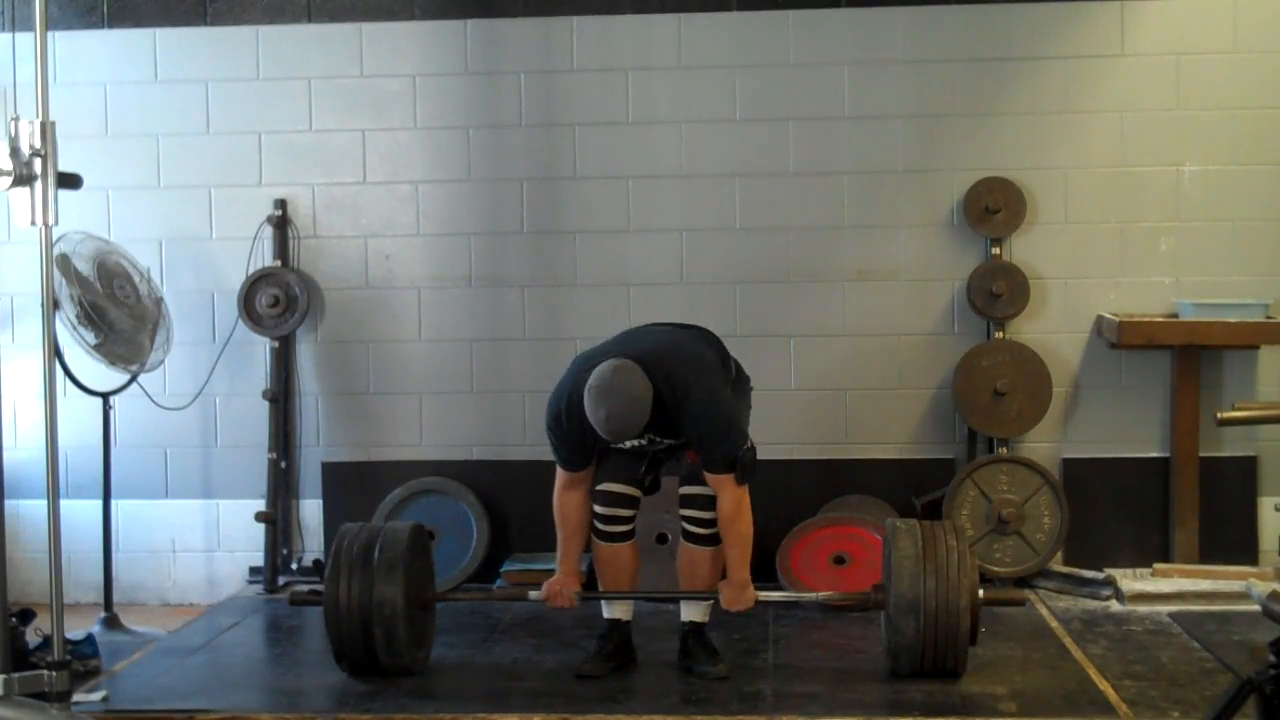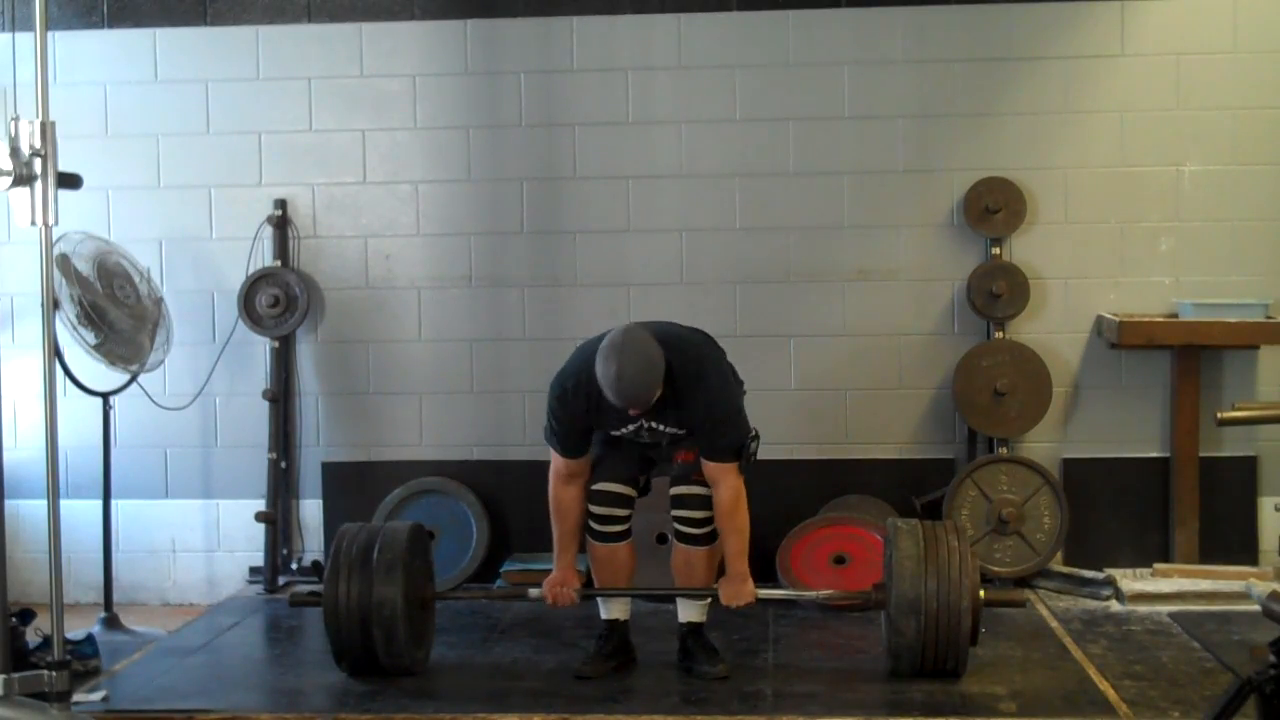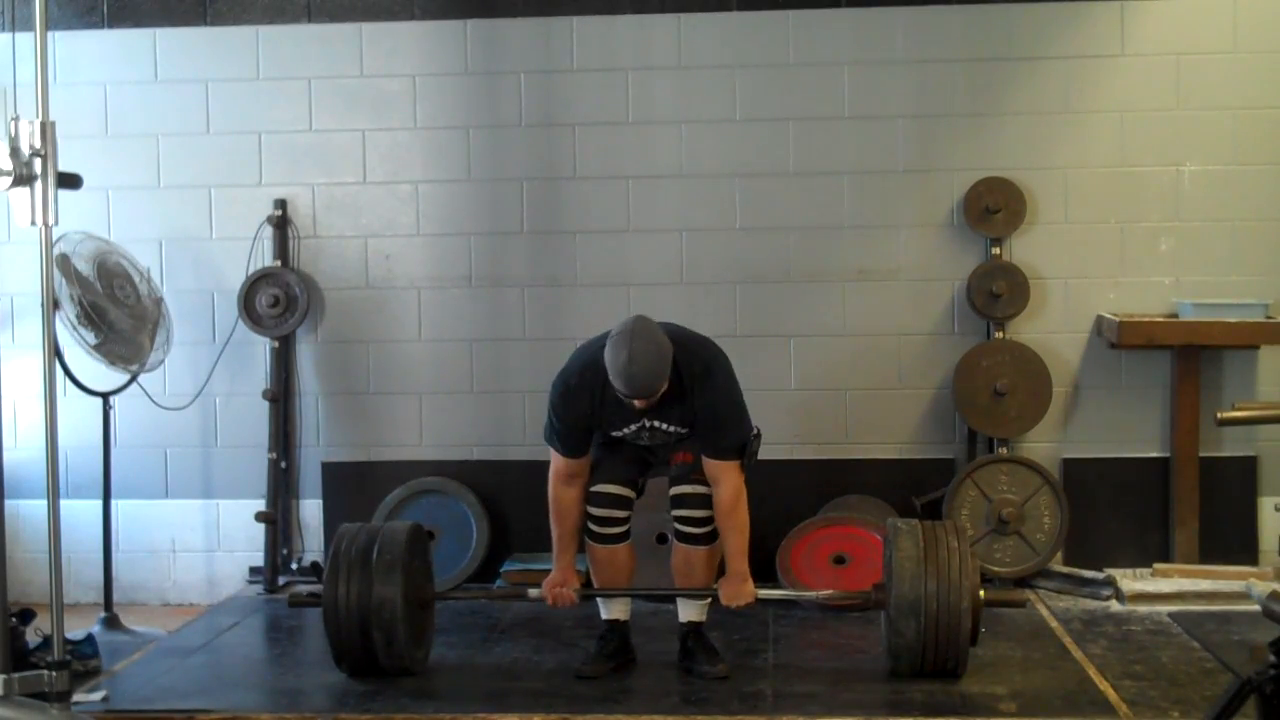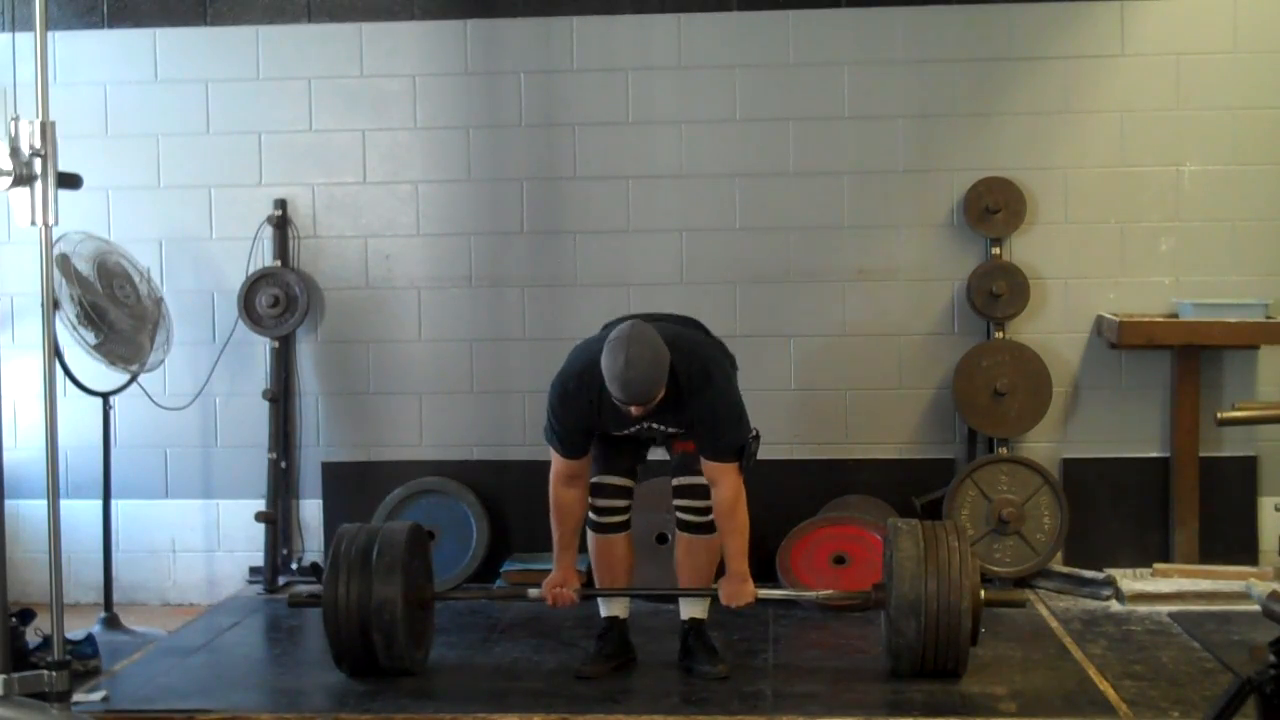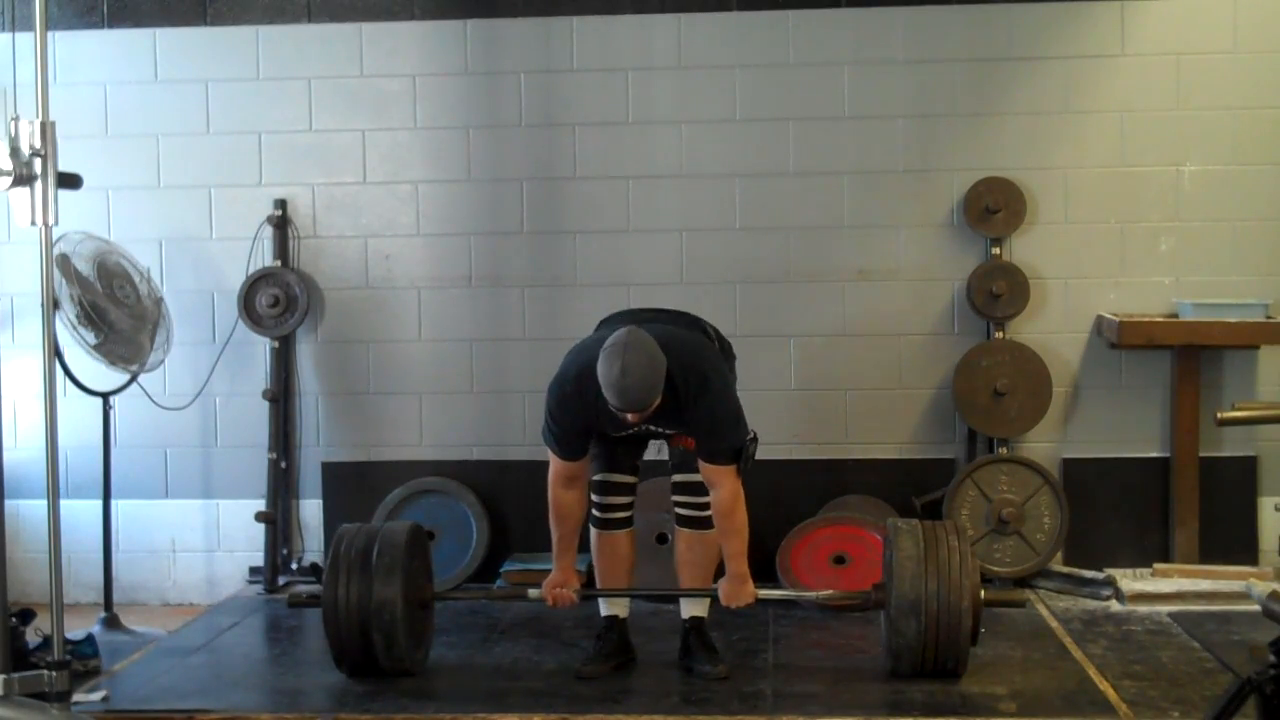
dt=0.2s
person 1, frame 1
left shoulder: (705, 400)
right shoulder: (569, 404)
left elbow: (731, 493)
right elbow: (572, 487)
left wrist: (739, 580)
right wrist: (567, 571)
left hip: (717, 395)
left knee: (702, 511)
right knee: (609, 508)
left ankle: (694, 635)
right ankle: (616, 635)
person 1, frame 2
left shoulder: (707, 377)
right shoulder: (573, 385)
left elbow: (727, 483)
right elbow: (567, 477)
left wrist: (738, 573)
right wrist: (564, 566)
left hip: (698, 430)
left knee: (696, 512)
right knee: (603, 509)
left ankle: (692, 635)
right ankle: (614, 635)
person 1, frame 3
left shoulder: (709, 375)
right shoulder: (576, 382)
left elbow: (727, 482)
right elbow: (567, 478)
left wrist: (738, 572)
right wrist: (563, 566)
left hip: (694, 433)
right hip: (616, 438)
left knee: (696, 513)
right knee: (602, 511)
left ankle: (692, 636)
right ankle: (615, 636)
person 1, frame 4
left shoulder: (708, 377)
right shoulder: (574, 384)
left elbow: (725, 484)
right elbow: (568, 480)
left wrist: (738, 573)
right wrist: (563, 567)
left hip: (691, 413)
left knee: (697, 502)
right knee: (604, 502)
left ankle: (693, 634)
right ankle: (614, 633)
person 1, frame 5
left shoulder: (706, 380)
right shoulder: (571, 386)
left elbow: (723, 487)
right elbow: (567, 482)
left wrist: (737, 574)
right wrist: (563, 567)
left hip: (691, 380)
left knee: (696, 499)
right knee: (608, 500)
left ankle: (694, 633)
right ankle: (614, 633)
